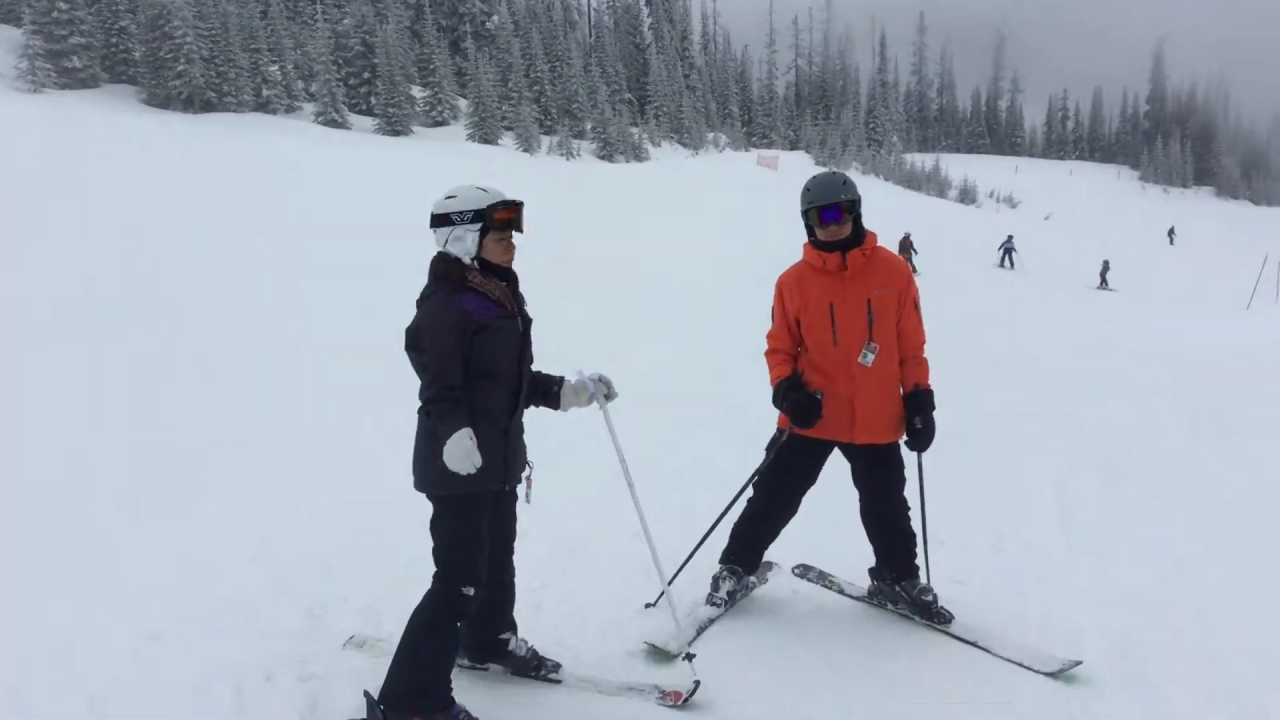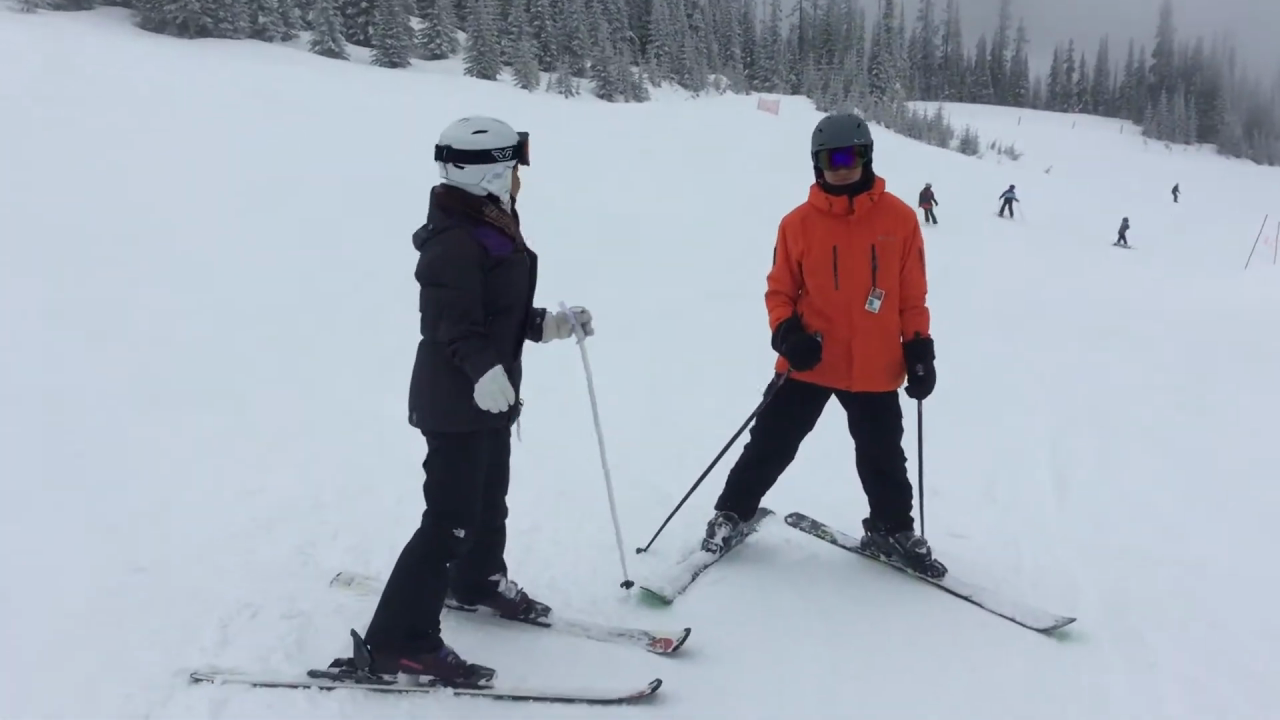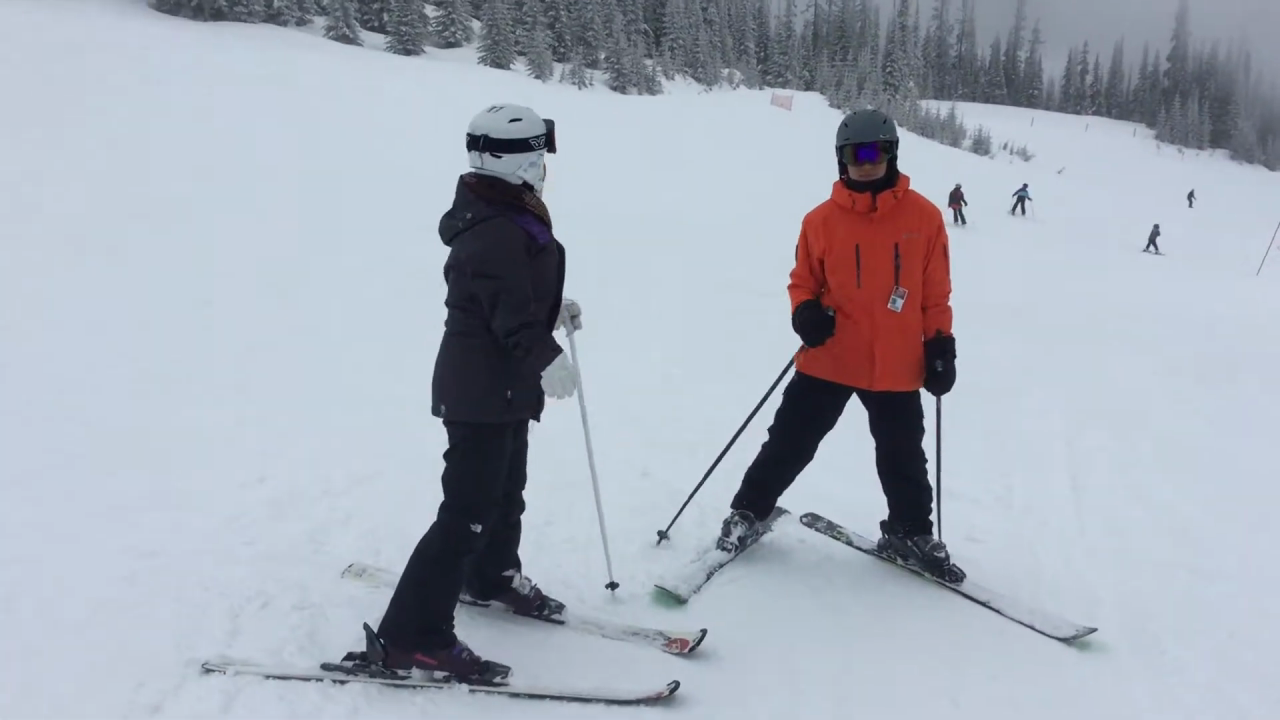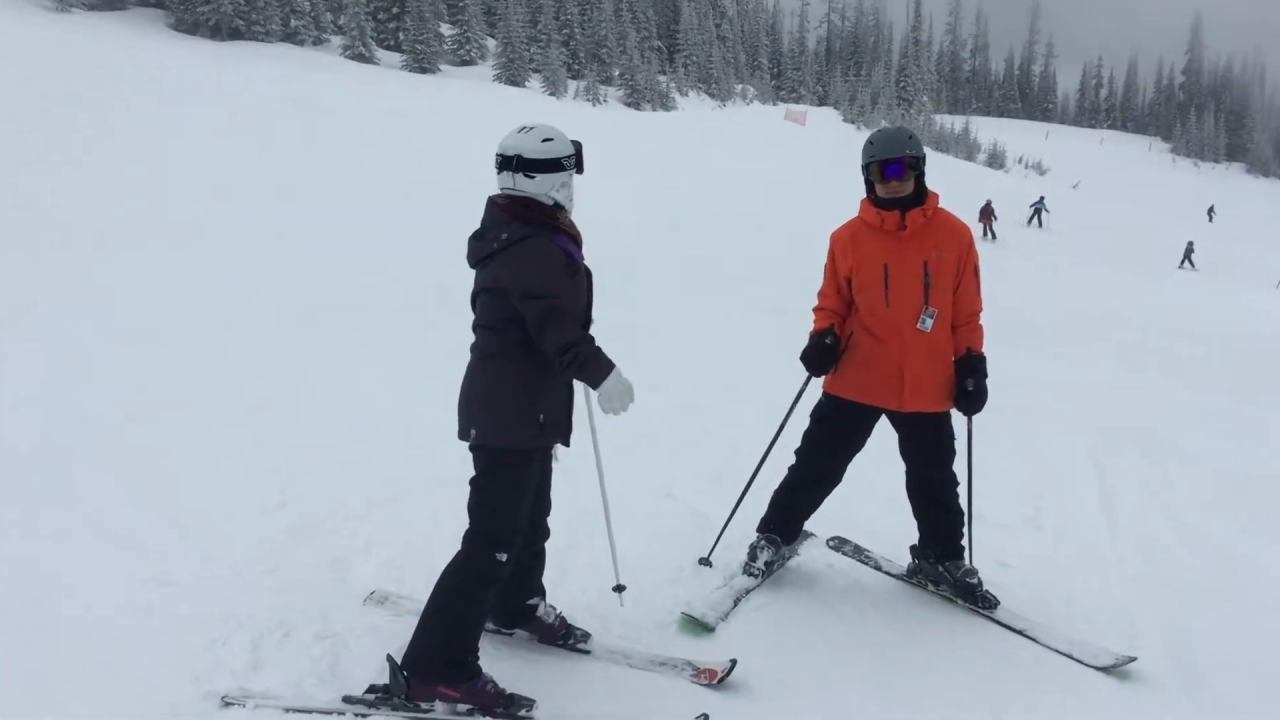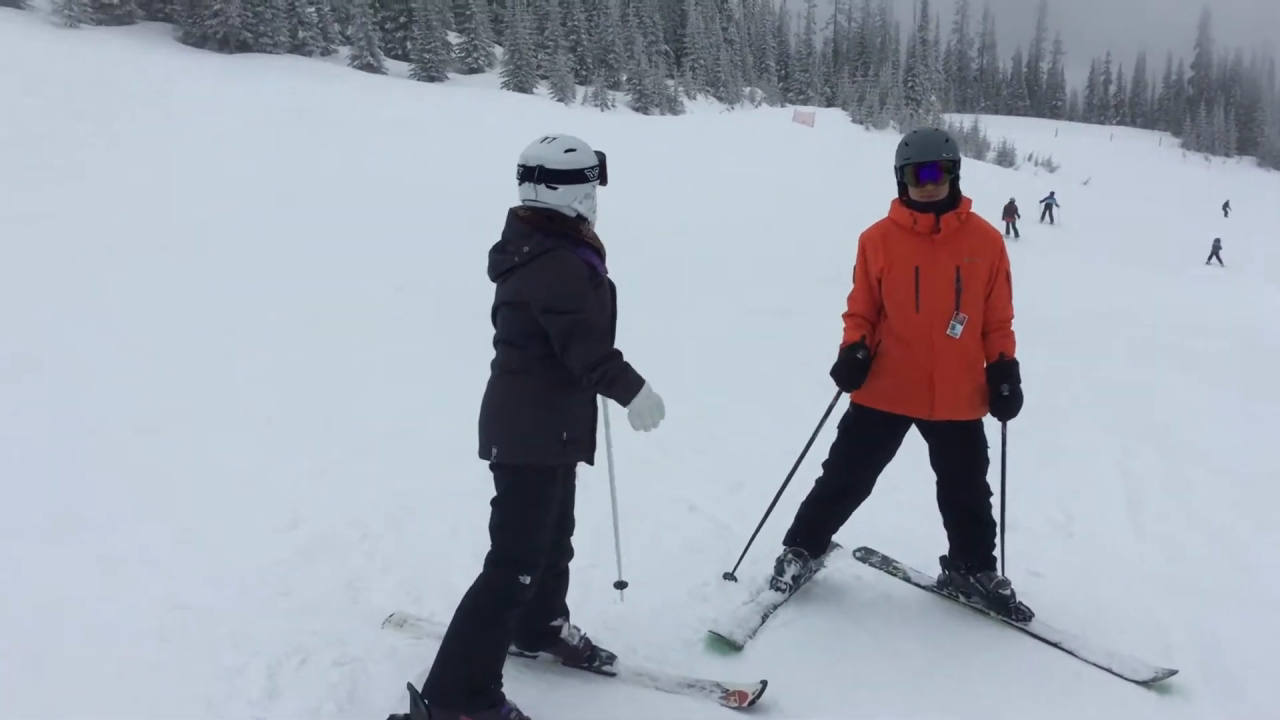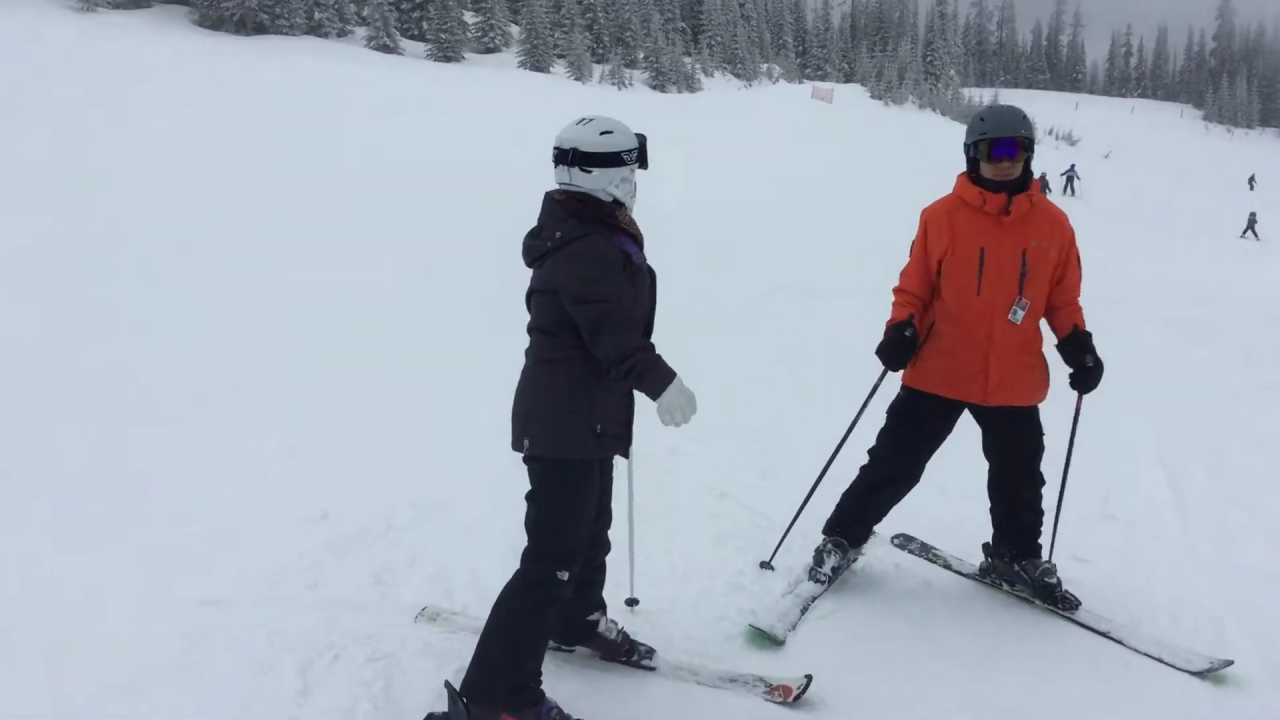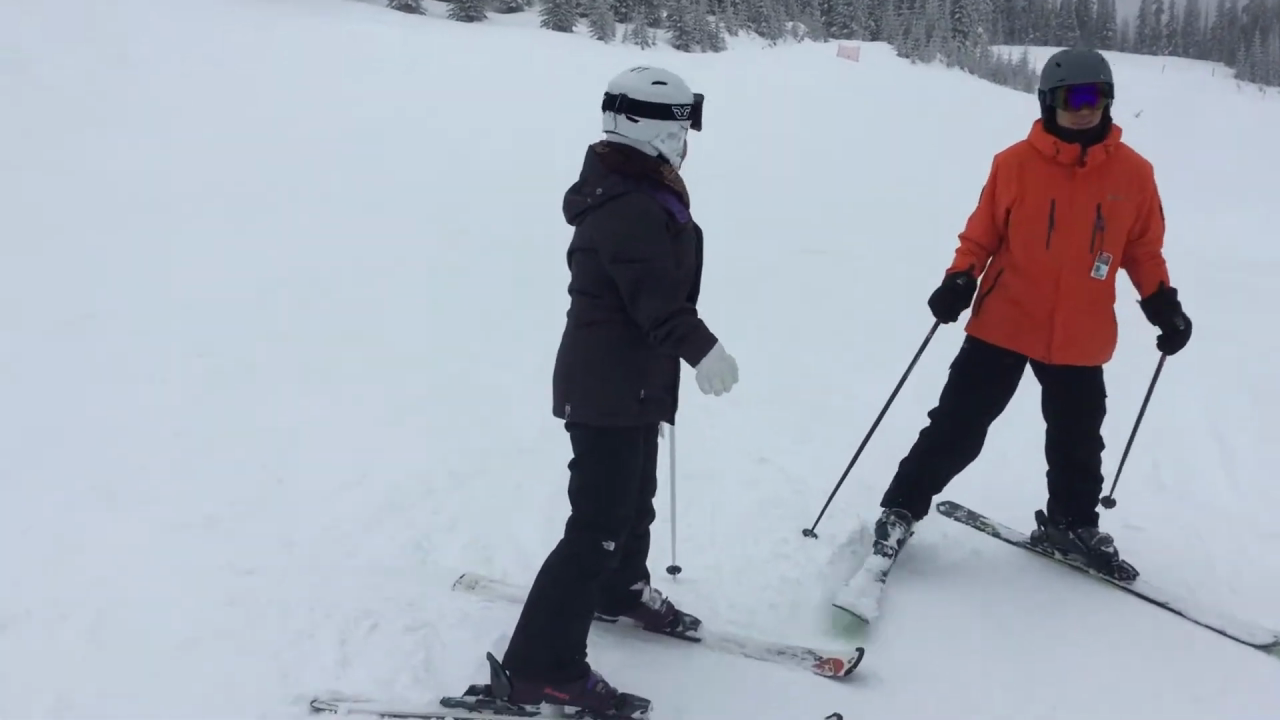
dt=0.2s
person 1, frame 1
left shoulder: (501, 300)
right shoulder: (443, 308)
right elbow: (440, 389)
left wrist: (566, 392)
right wrist: (454, 433)
left hip: (500, 459)
right hip: (457, 467)
left knee: (496, 560)
right knee: (460, 579)
left ankle: (492, 639)
person 1, frame 2
left shoulder: (492, 231)
right shoulder: (455, 243)
right elbow: (456, 324)
left wrist: (547, 323)
right wrist: (482, 373)
left hip: (489, 395)
right hip: (457, 400)
left knee: (488, 499)
right knee: (450, 517)
left ankle: (478, 580)
right ankle: (399, 639)
person 1, frame 3
left shoulder: (505, 219)
right shoulder: (499, 231)
right elbow: (510, 312)
left wrist: (553, 314)
right wrist: (549, 359)
left hip: (502, 387)
right hip: (481, 388)
left knee: (504, 491)
right knee: (468, 509)
left ankle: (492, 575)
right ankle: (413, 634)
person 1, frame 4
left shoulder: (515, 236)
right shoulder: (537, 250)
right elbow: (559, 329)
left wrist: (579, 335)
right wrist: (602, 374)
left hip: (522, 406)
right hip: (511, 412)
left knee: (529, 518)
right knee: (493, 538)
left ankle: (518, 603)
right ankle: (437, 667)
person 1, frame 5
left shoulder: (537, 248)
right shoulder: (558, 264)
right elbow: (584, 344)
right wrist: (631, 390)
left hip: (542, 422)
right hip: (533, 428)
left knee: (551, 536)
right knee: (516, 559)
left ankle: (540, 625)
person 1, frame 6
left shoulder: (575, 234)
right shoulder: (591, 250)
right elbow: (614, 334)
right wrist: (660, 384)
left hip: (579, 414)
right hip: (568, 420)
left knee: (587, 530)
right knee: (554, 554)
left ankle: (577, 620)
person 1, frame 7
left shoulder: (627, 192)
right shoulder: (631, 208)
right elbow: (656, 296)
right wrist: (702, 349)
left hip: (625, 380)
right hip: (610, 387)
left knee: (632, 499)
right knee: (599, 525)
left ankle: (621, 590)
right ankle: (541, 666)
person 2, frame 1
left shoulder: (892, 271)
right shoulder: (794, 281)
left elbow: (910, 344)
right elbow: (780, 347)
left wrist: (919, 399)
right wrist: (786, 391)
left hip: (876, 419)
right hip: (812, 417)
left knee: (886, 507)
right knee: (773, 499)
left ankle: (897, 578)
right ankle: (736, 567)
person 2, frame 2
left shoulder: (898, 218)
right shoulder: (797, 223)
left elbow: (912, 293)
right elbow: (780, 289)
left wrist: (919, 347)
right wrist: (786, 332)
left hip: (875, 367)
right hip: (809, 361)
left knee: (883, 456)
right knee: (770, 445)
left ankle: (891, 528)
right ankle: (732, 513)
person 2, frame 3
left shoulder: (923, 216)
right shoulder: (821, 220)
left elbow: (935, 292)
right elbow: (803, 282)
left wrist: (941, 346)
right wrist: (806, 311)
left hip: (897, 366)
right hip: (829, 359)
left knee: (903, 457)
right knee: (789, 443)
left ankle: (909, 531)
right ankle: (748, 512)
person 2, frame 4
left shoulder: (953, 234)
right shoulder: (848, 238)
left elbow: (966, 310)
right elbow: (833, 303)
left wrist: (971, 365)
right wrist: (823, 337)
left hip: (927, 386)
right hip: (856, 380)
left knee: (934, 480)
right knee: (817, 465)
left ankle: (941, 556)
right ankle: (774, 535)
person 2, frame 5
left shoulder: (984, 240)
right shoulder: (878, 239)
left elbow: (997, 317)
right elbow: (862, 310)
left wrist: (1003, 370)
right wrist: (854, 350)
left hip: (957, 394)
right hip: (885, 388)
left knee: (967, 490)
right knee: (845, 477)
left ankle: (972, 568)
right ankle: (802, 549)
person 2, frame 6
left shoulder: (1052, 224)
right shoulder: (942, 216)
left elbow: (1062, 297)
right elbow: (915, 286)
left wrist: (1077, 343)
right wrist: (901, 329)
left hip: (1015, 378)
right hip: (938, 371)
left knee: (1019, 478)
right knee: (893, 464)
left ankle: (1017, 555)
right ankle: (842, 537)
person 2, frame 7
left shoulder: (1133, 173)
right shoulder: (1015, 163)
left elbow: (1143, 247)
right elbow: (983, 233)
left wrist: (1161, 301)
right wrist: (959, 280)
left hip: (1080, 336)
right hip: (1003, 323)
left knee: (1078, 442)
right knee: (958, 425)
left ankle: (1070, 523)
right ankle: (902, 507)
